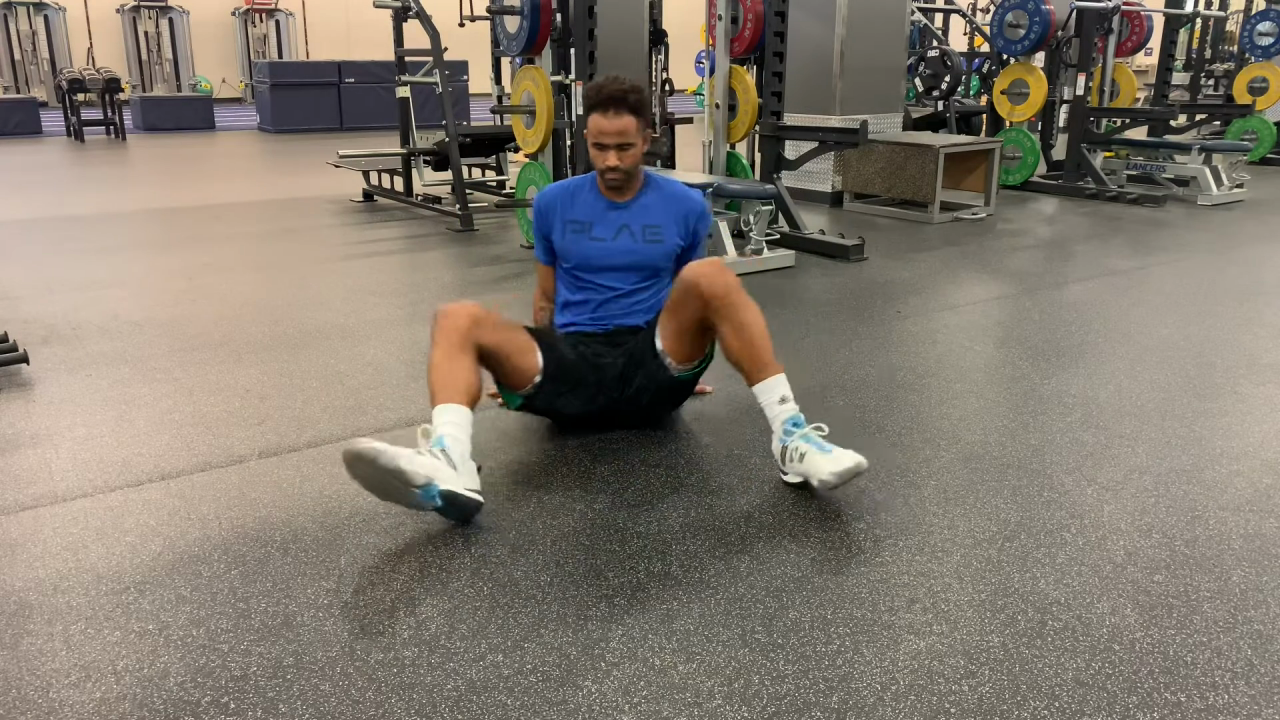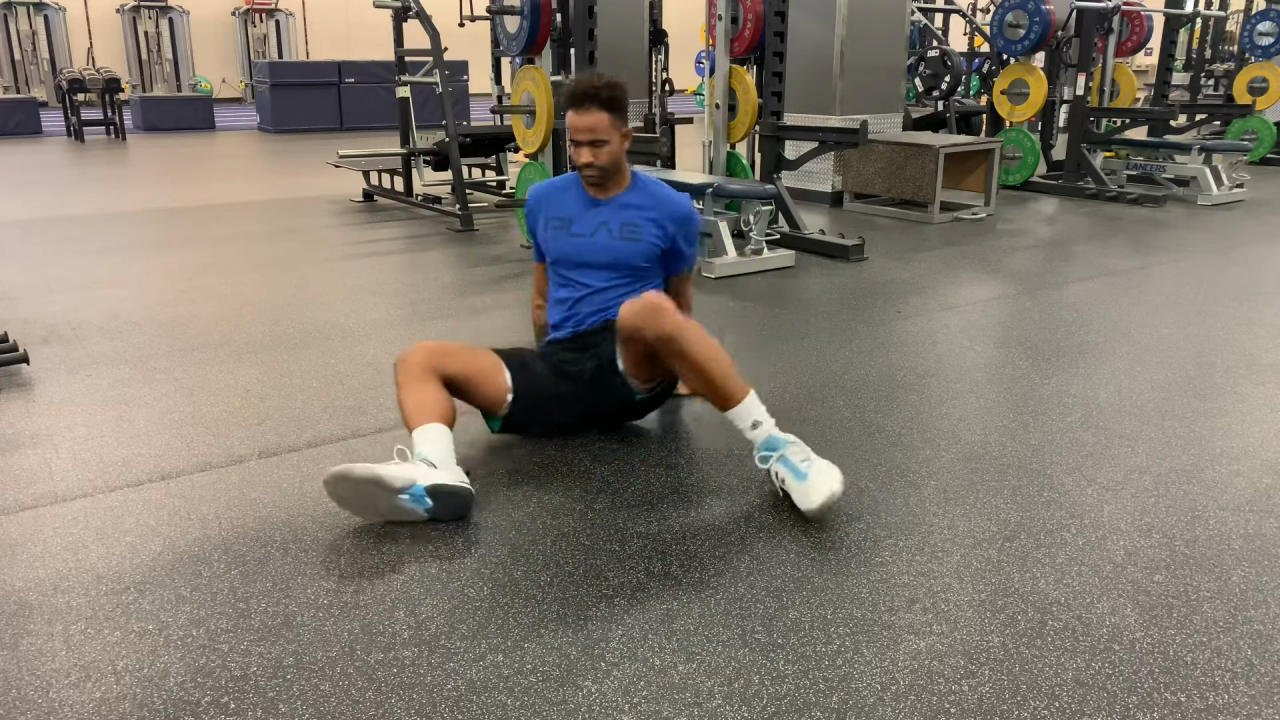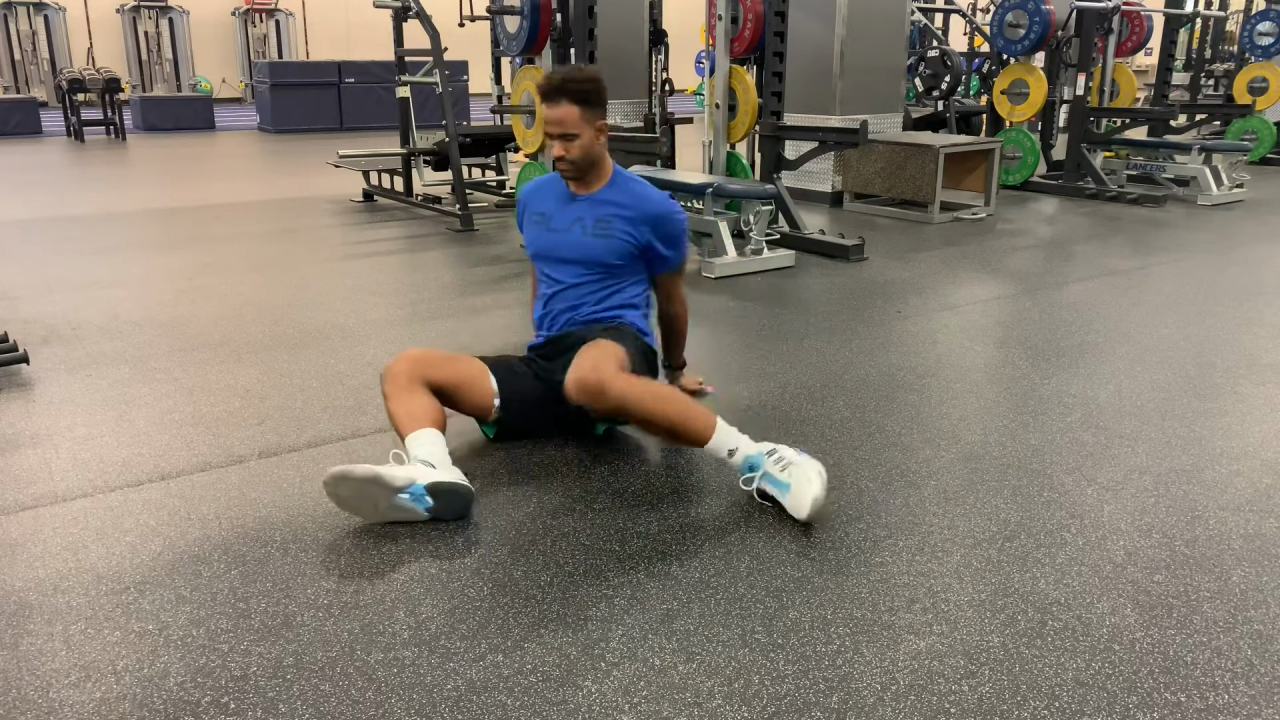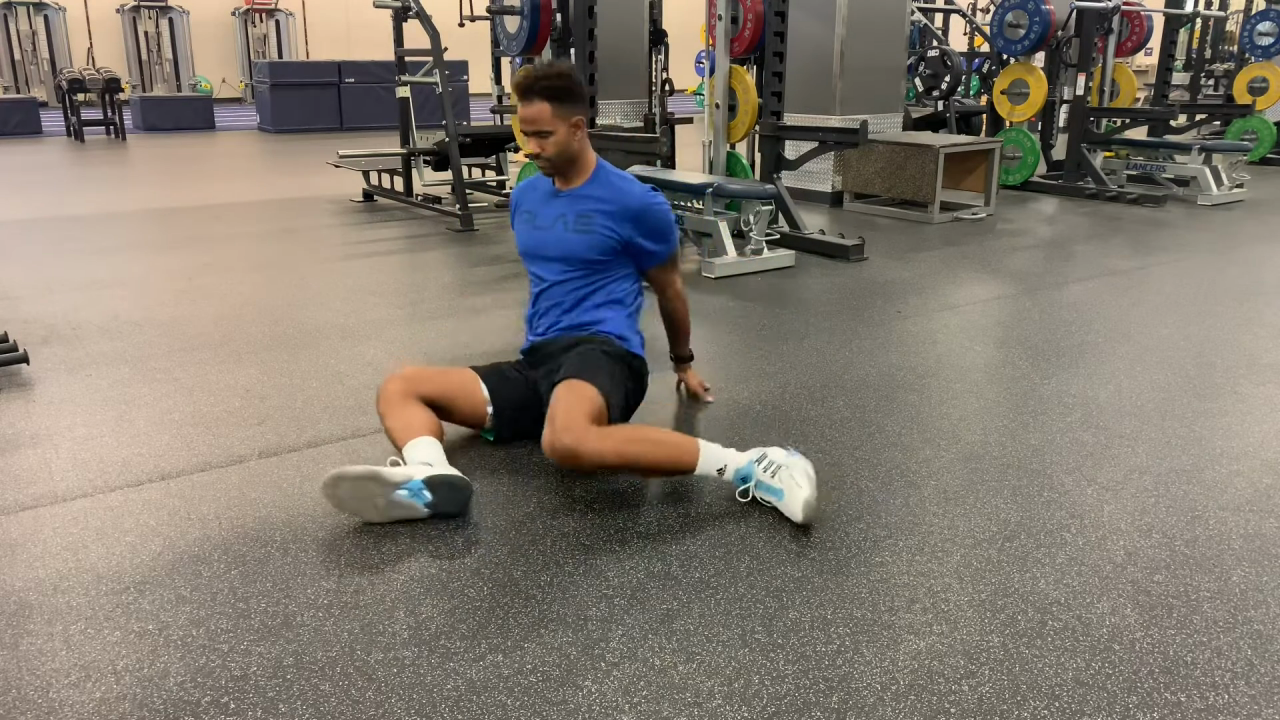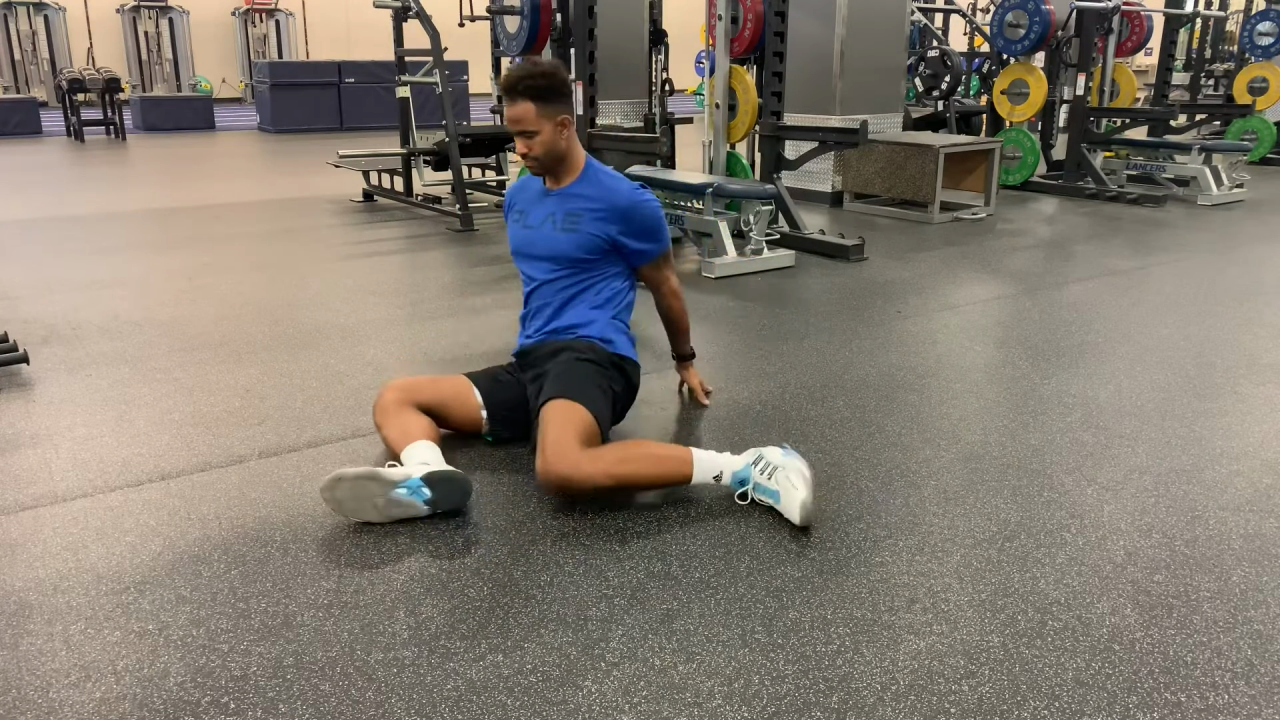
dt=0.2s
person 1, frame 1
left shoulder: (685, 207)
right shoulder: (554, 204)
left wrist: (681, 368)
right wrist: (534, 374)
left hip: (651, 371)
right hip: (574, 367)
left knee: (710, 277)
right knee: (457, 318)
left ankle: (793, 437)
right ankle: (448, 471)
person 1, frame 2
left shoulder: (671, 211)
right shoulder: (543, 201)
left elbow: (679, 299)
left wrist: (675, 367)
left hip: (631, 371)
right hip: (560, 368)
left knee: (646, 310)
right knee: (418, 362)
left ankle: (776, 448)
right ankle: (436, 478)
person 1, frame 3
left shoulder: (652, 210)
right shoulder: (533, 198)
left elbow: (670, 299)
left wrist: (675, 369)
left hip: (612, 362)
right hip: (544, 365)
left knee: (591, 378)
right knee: (405, 371)
left ankle: (757, 461)
right ankle: (432, 479)
person 1, frame 4
left shoulder: (635, 204)
right shoulder: (525, 197)
left elbow: (669, 291)
left wrist: (683, 364)
left hip: (601, 356)
right hip: (536, 364)
left knee: (566, 441)
right knee: (398, 389)
left ankle: (748, 468)
right ankle: (429, 480)
person 1, frame 5
left shoulder: (624, 202)
right shoulder: (518, 197)
left elbow: (665, 287)
left wrist: (685, 362)
left hip: (591, 357)
right hip: (530, 361)
left knee: (562, 469)
right knee: (393, 401)
left ankle: (746, 470)
right ankle: (426, 479)
